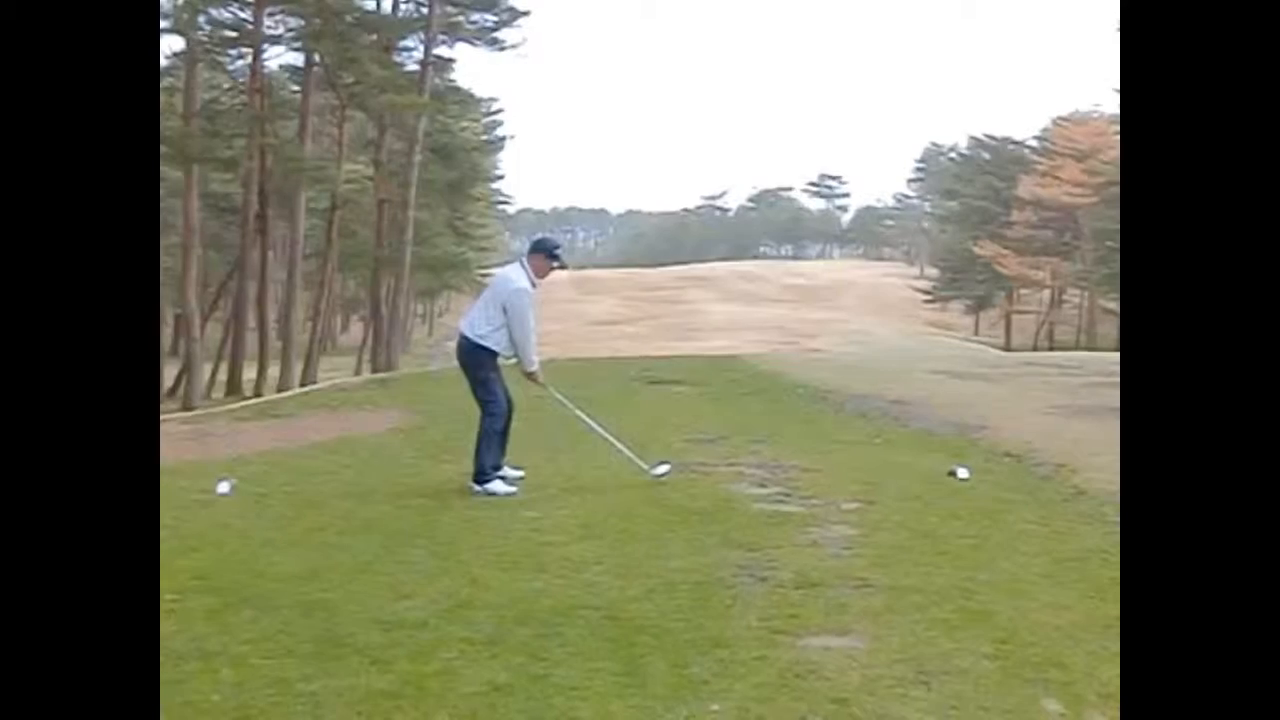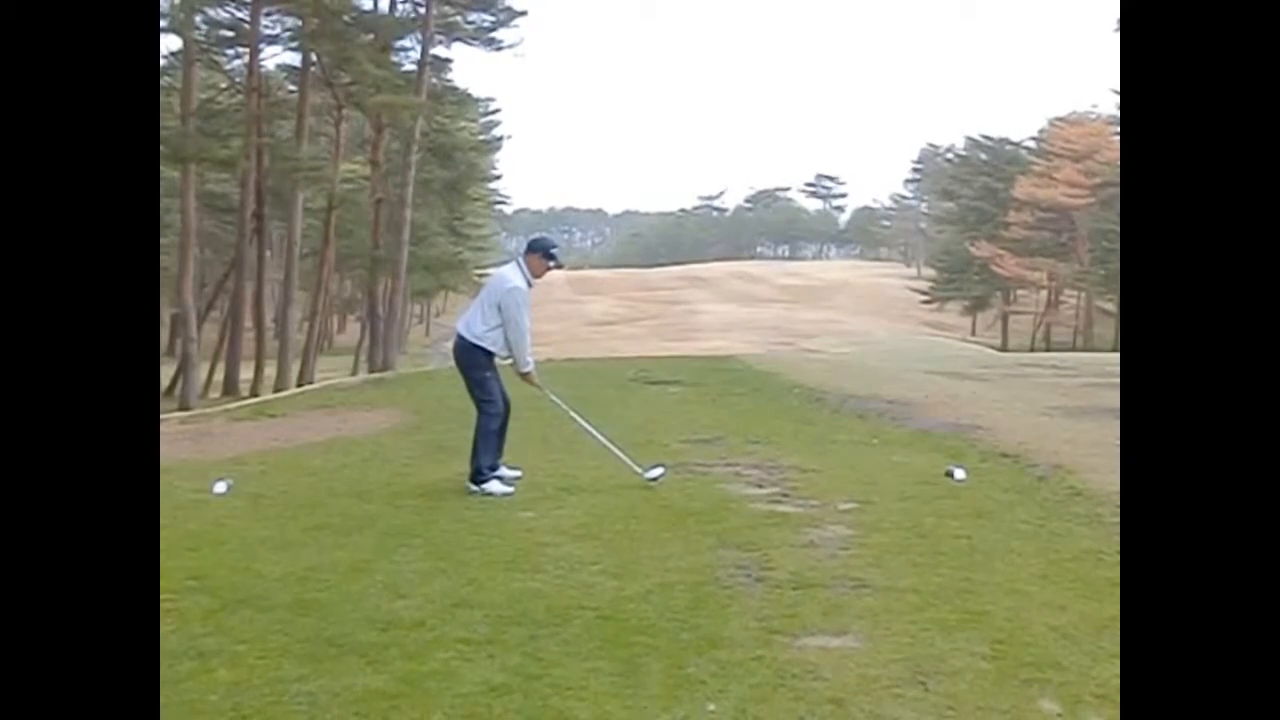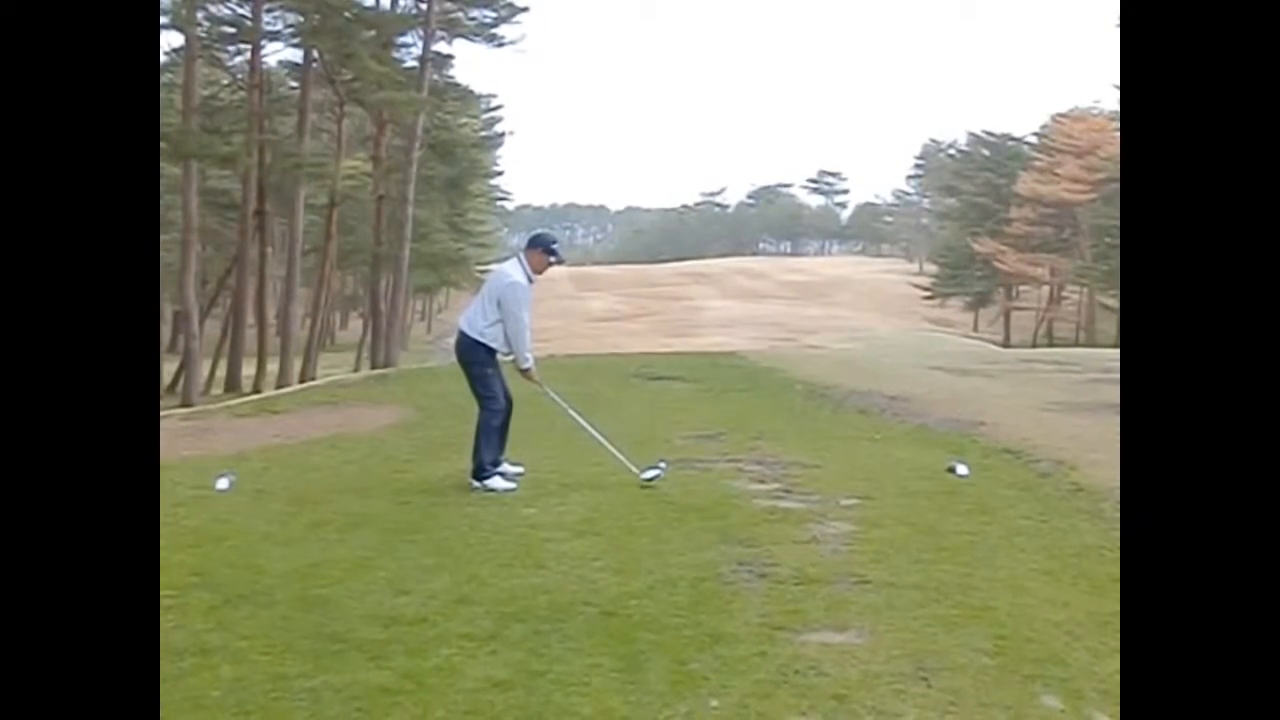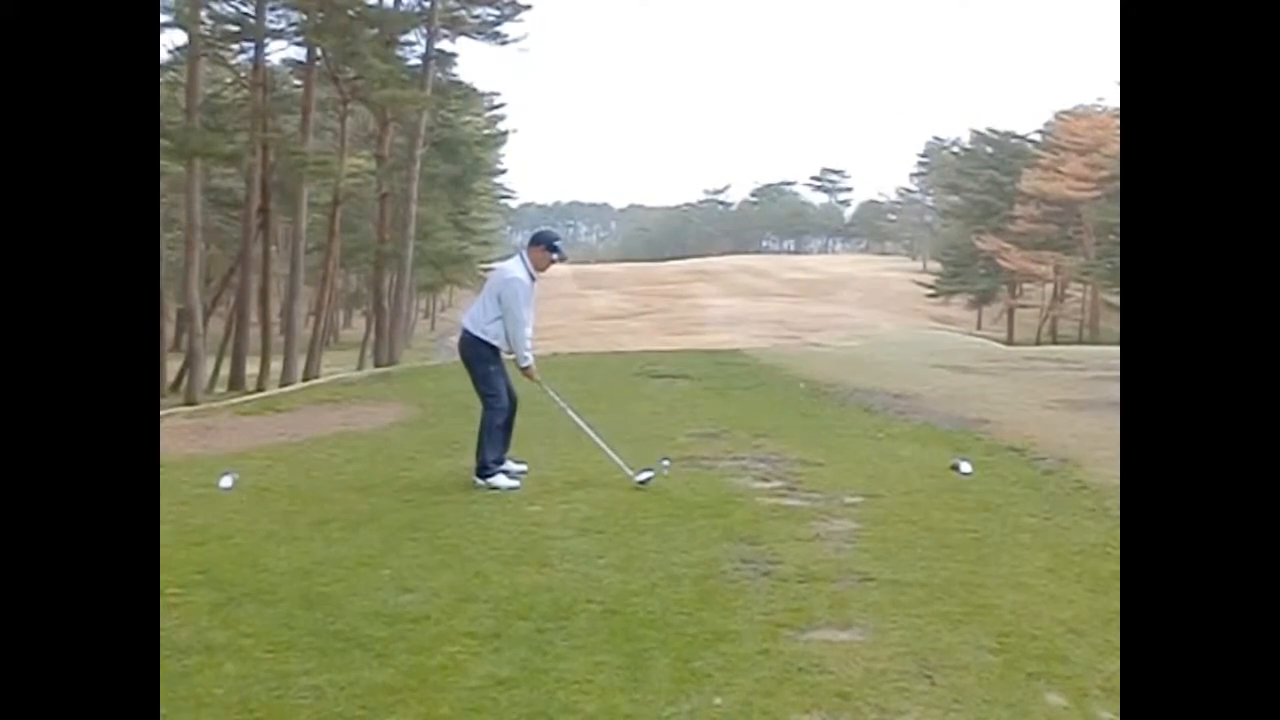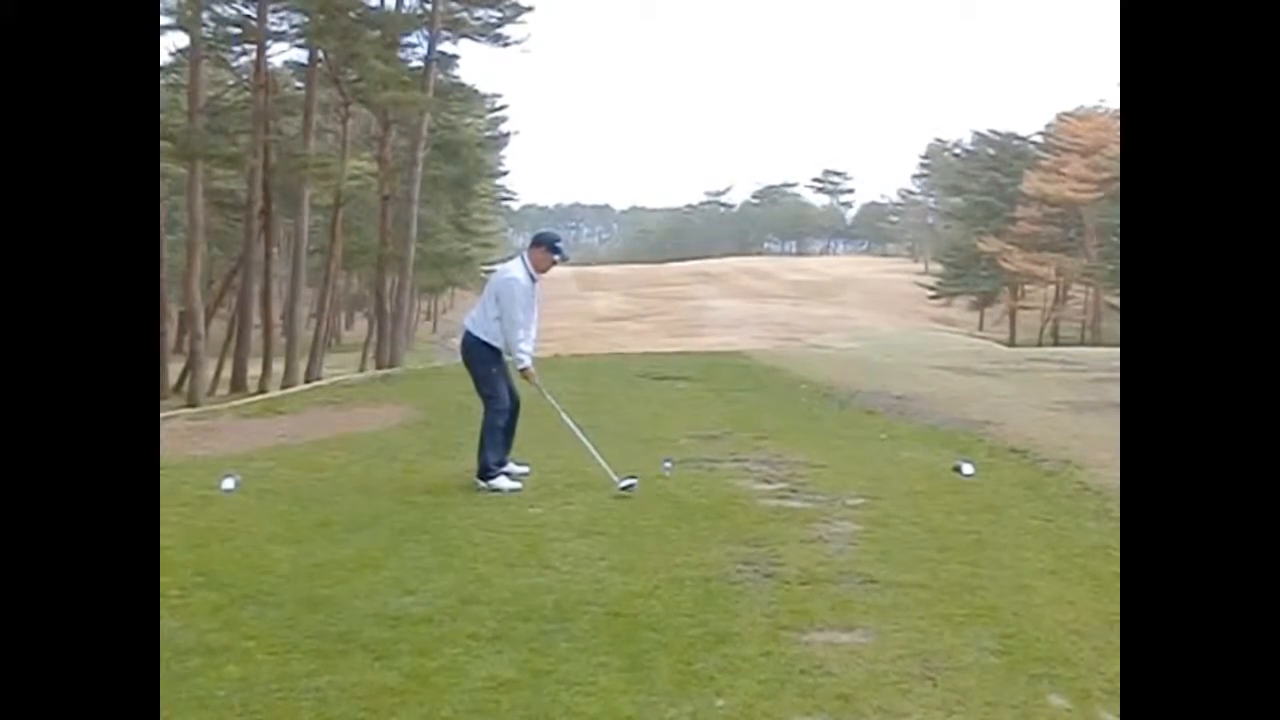
dt=1s
person 1, frame 1
left shoulder: (514, 274)
right shoulder: (519, 287)
left elbow: (519, 329)
right elbow: (523, 332)
left wrist: (526, 362)
right wrist: (532, 367)
left hip: (479, 347)
right hip: (477, 350)
left knee: (503, 406)
right knee: (495, 410)
left ankle: (494, 466)
right ankle: (483, 478)
person 1, frame 2
left shoulder: (511, 274)
right shoulder: (515, 286)
left elbow: (515, 329)
right elbow: (518, 332)
left wrist: (522, 363)
right wrist: (526, 368)
left hip: (477, 348)
right hip: (474, 350)
left knee: (501, 406)
right knee: (492, 410)
left ankle: (492, 465)
right ankle: (480, 478)
person 1, frame 3
left shoulder: (514, 272)
right shoulder: (515, 282)
left elbow: (517, 325)
right elbow: (517, 328)
left wrist: (524, 360)
right wrist: (526, 364)
left hip: (480, 345)
right hip: (475, 346)
left knee: (503, 403)
right knee: (493, 406)
left ankle: (494, 461)
right ankle: (483, 474)
person 1, frame 4
left shoulder: (522, 272)
right shoulder: (515, 278)
left elbow: (522, 322)
right elbow: (515, 325)
left wrist: (525, 357)
right wrist: (526, 361)
left hip: (485, 344)
right hip: (478, 344)
left knee: (508, 400)
right knee: (497, 404)
left ankle: (498, 459)
right ankle: (486, 472)
person 1, frame 5
left shoulder: (529, 277)
right shoulder: (514, 278)
left elbow: (528, 321)
right elbow: (512, 326)
left wrist: (526, 357)
right wrist: (523, 362)
left hip: (490, 346)
right hip: (479, 345)
left knee: (511, 402)
right knee: (498, 405)
left ankle: (500, 461)
right ankle: (488, 474)
